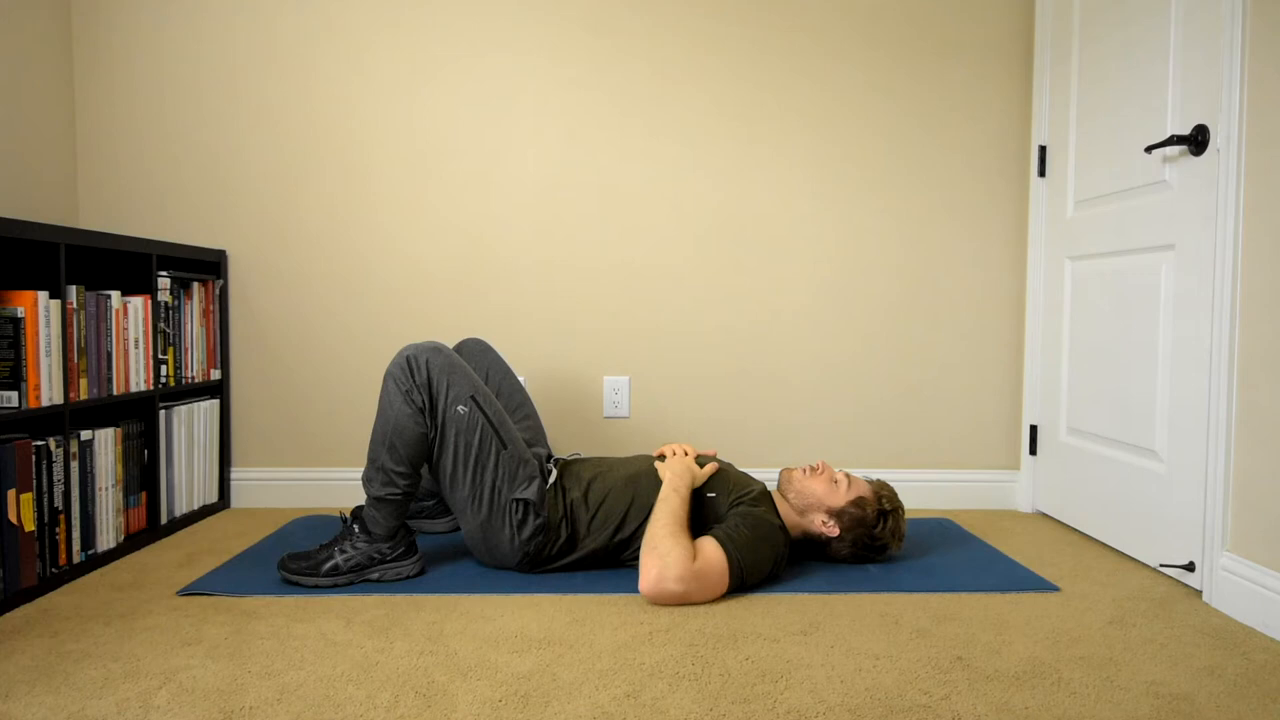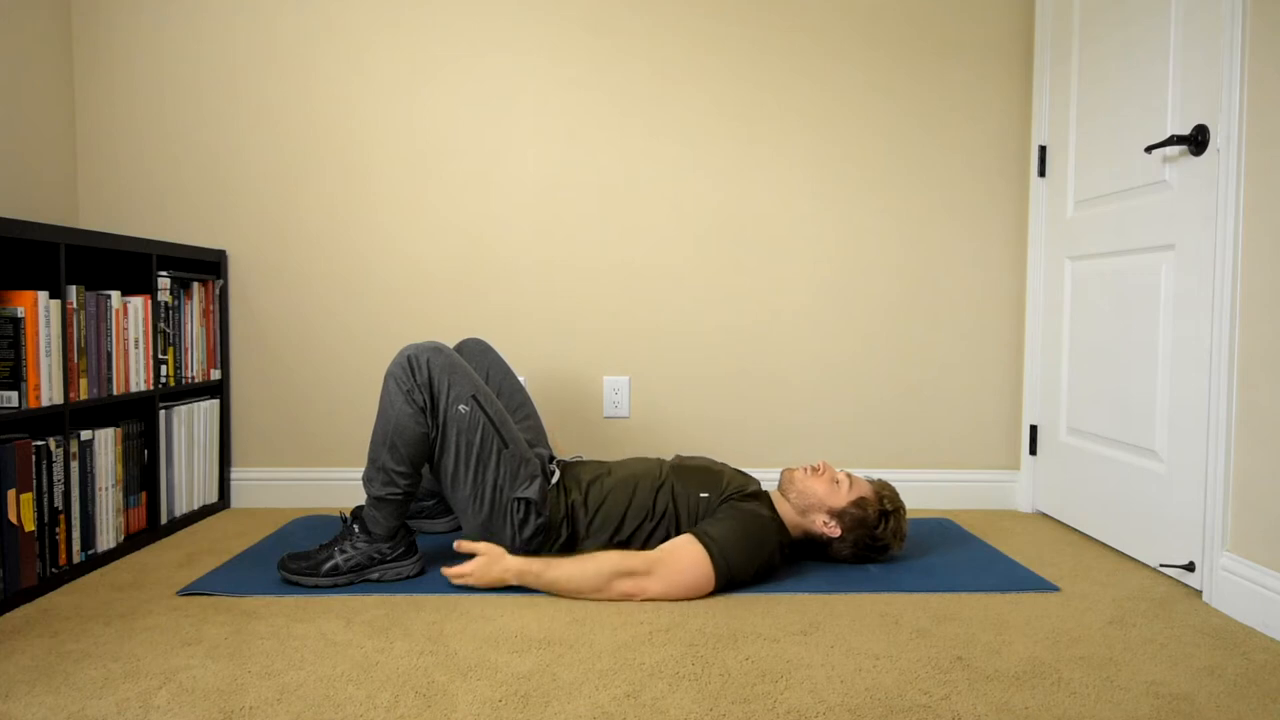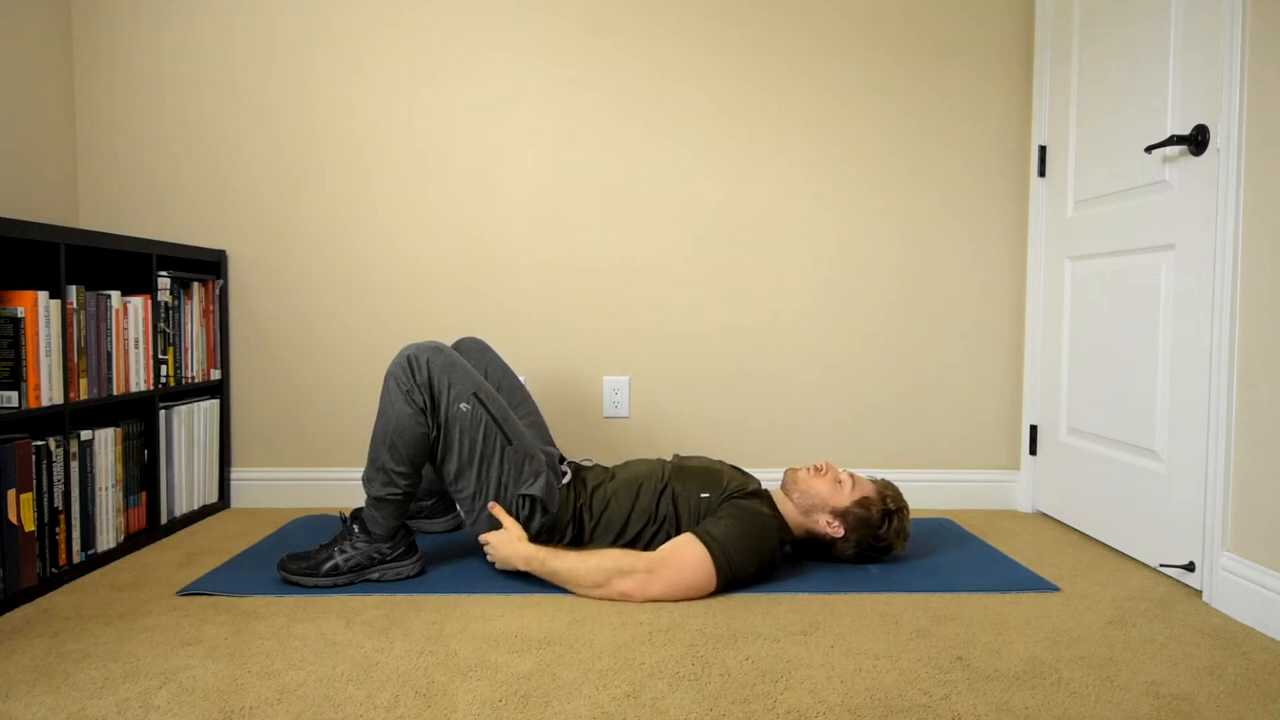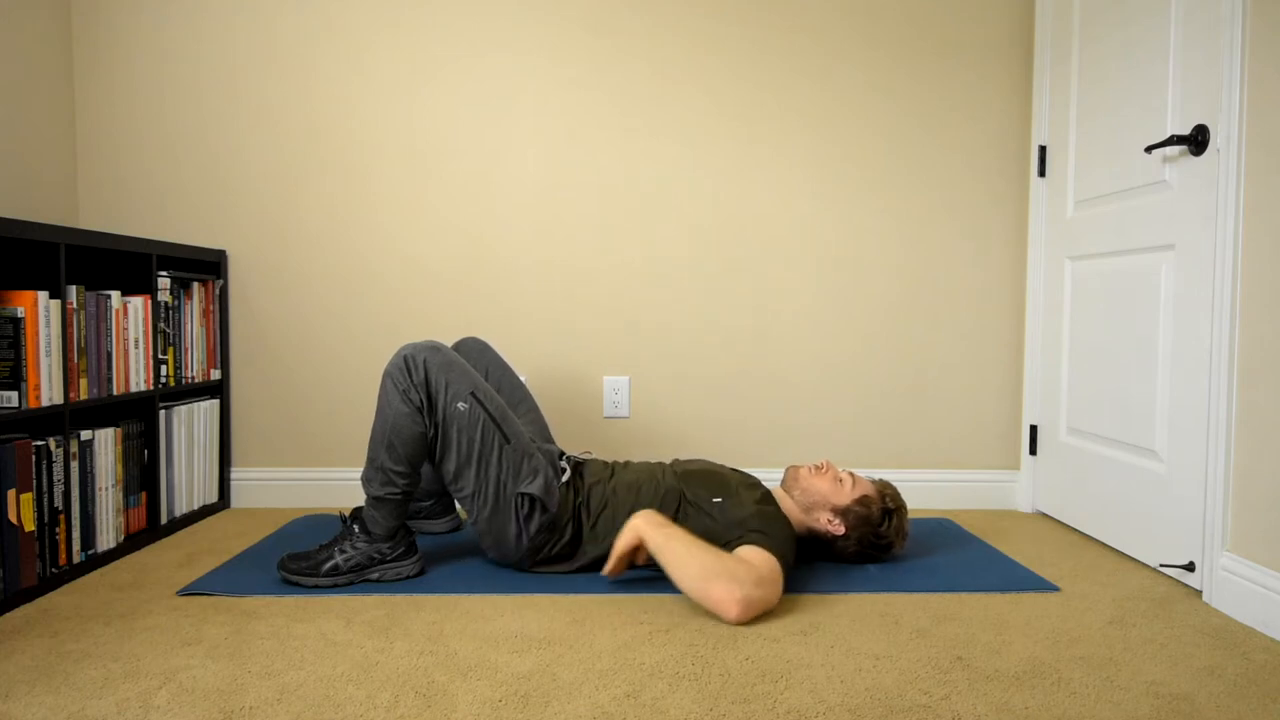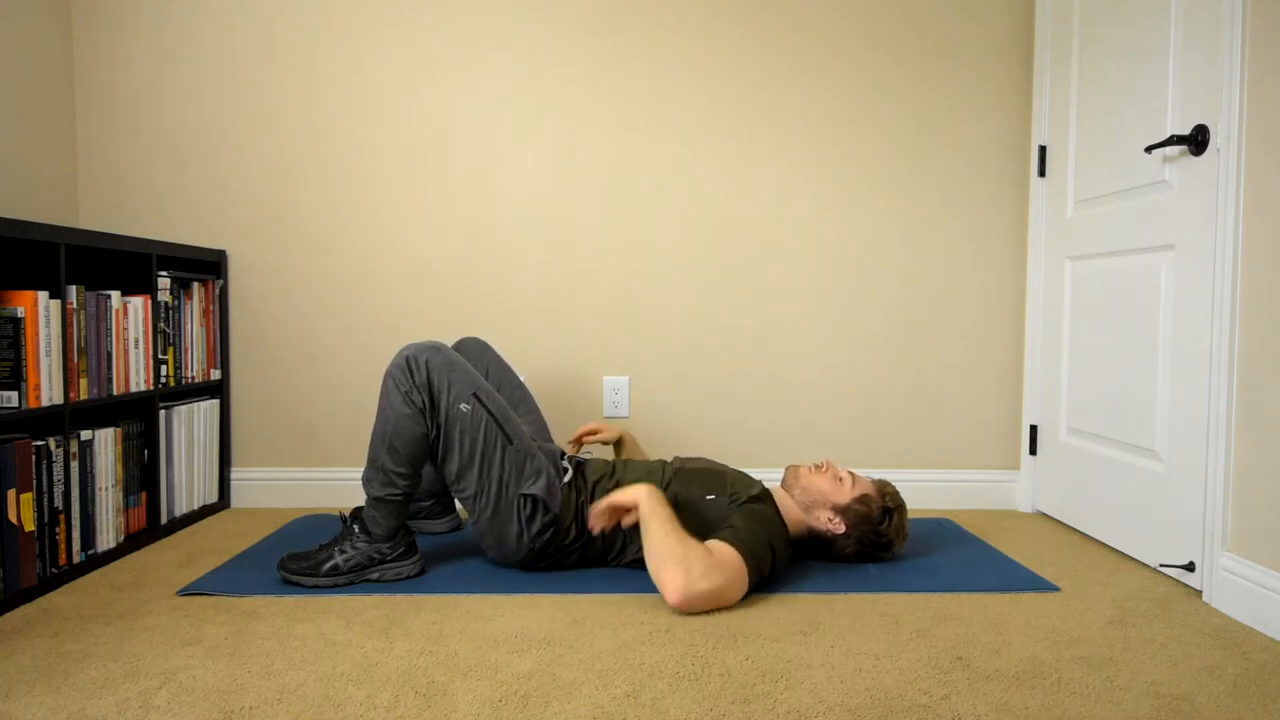
dt=1s
person 1, frame 1
left shoulder: (761, 538)
right shoulder: (755, 505)
left elbow: (662, 581)
left wrist: (677, 481)
right wrist: (682, 460)
left hip: (525, 521)
right hip: (552, 481)
left knee: (422, 365)
right knee: (470, 353)
left ankle: (378, 543)
right ankle: (426, 503)
person 1, frame 2
left shoulder: (753, 535)
right shoulder: (751, 503)
left elbow: (640, 579)
left wrist: (512, 567)
left hip: (528, 516)
right hip: (555, 484)
left knee: (422, 365)
right knee: (470, 353)
left ankle: (378, 543)
right ankle: (429, 503)
person 1, frame 3
left shoulder: (754, 535)
right shoulder: (751, 503)
left elbow: (641, 579)
left wrist: (525, 555)
left hip: (536, 510)
right hip: (563, 481)
left knee: (422, 366)
right knee: (467, 352)
left ankle: (378, 543)
right ankle: (430, 503)
person 1, frame 4
left shoulder: (769, 529)
right shoulder: (757, 503)
left elbow: (737, 597)
left wrist: (653, 525)
right wrist: (597, 468)
left hip: (533, 514)
right hip: (563, 479)
left knee: (418, 363)
right knee: (468, 352)
left ankle: (378, 542)
right ankle: (428, 504)
person 1, frame 5
left shoulder: (762, 536)
right shoulder: (757, 507)
left elbow: (684, 587)
left wrist: (645, 494)
right wrist: (628, 447)
left hip: (537, 516)
right hip: (564, 478)
left knee: (421, 365)
right knee: (469, 352)
left ankle: (379, 543)
right ankle: (427, 504)
